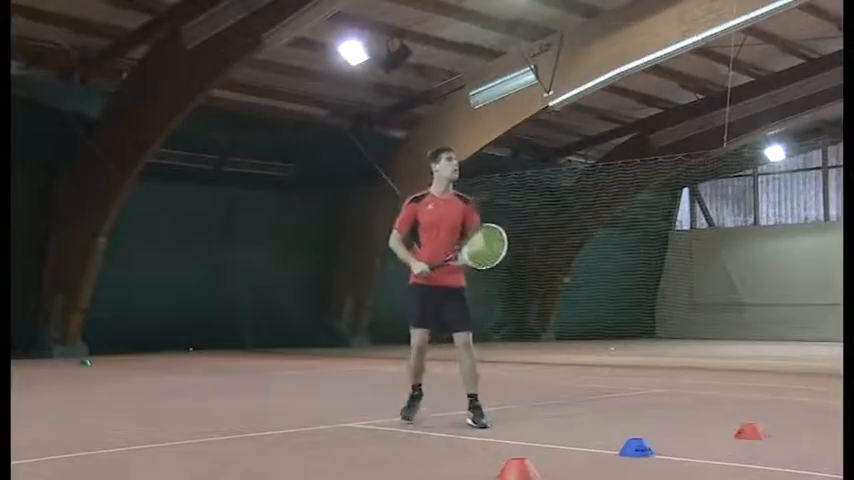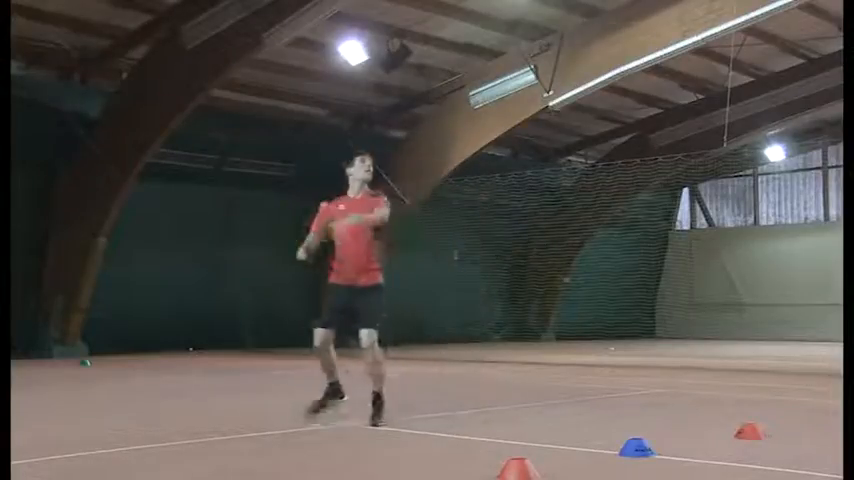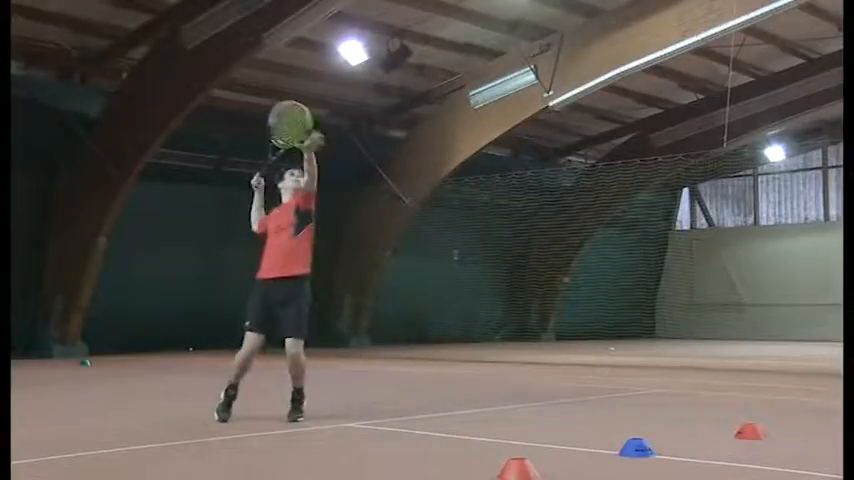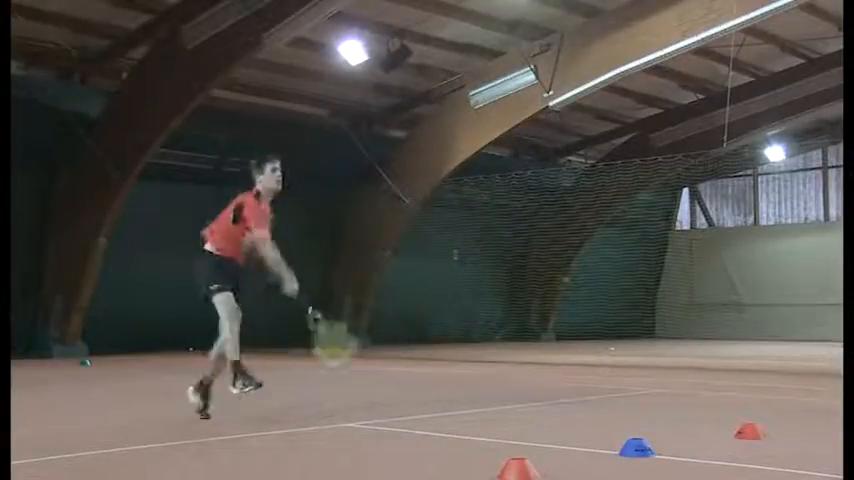
dt=0.5s
person 1, frame 1
left shoulder: (465, 204)
right shoulder: (416, 203)
right elbow: (395, 239)
right wrist: (412, 262)
left hip: (452, 285)
right hip: (422, 284)
left knee: (464, 343)
right knee: (419, 342)
left ankle: (474, 407)
right ankle: (415, 394)
person 1, frame 2
left shoulder: (377, 200)
right shoulder: (332, 206)
left elbow: (381, 216)
right elbow: (315, 235)
left wrist: (354, 220)
right wrist: (305, 248)
left hip: (369, 285)
right hip: (339, 284)
left knee: (369, 342)
right knee: (320, 341)
left ankle: (377, 402)
right ankle: (334, 389)
person 1, frame 3
left shoulder: (304, 201)
right shoulder: (275, 214)
left elbow: (310, 180)
right elbow: (257, 226)
left wrist: (309, 152)
right wrist: (258, 191)
left hip: (295, 285)
right hip: (267, 285)
left knee: (294, 351)
right knee: (250, 348)
left ankle: (297, 398)
right ankle: (229, 394)
person 1, frame 4
left shoulder: (265, 208)
right shoulder: (251, 203)
right elbow: (264, 245)
right wrist: (286, 276)
left hip: (231, 265)
right hip: (217, 259)
left knee: (231, 322)
right knee: (229, 310)
left ankle: (202, 389)
right ankle: (238, 374)
